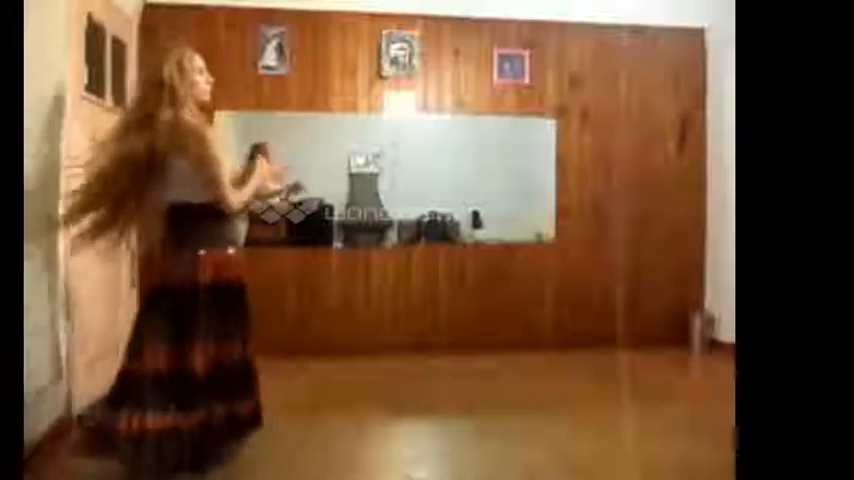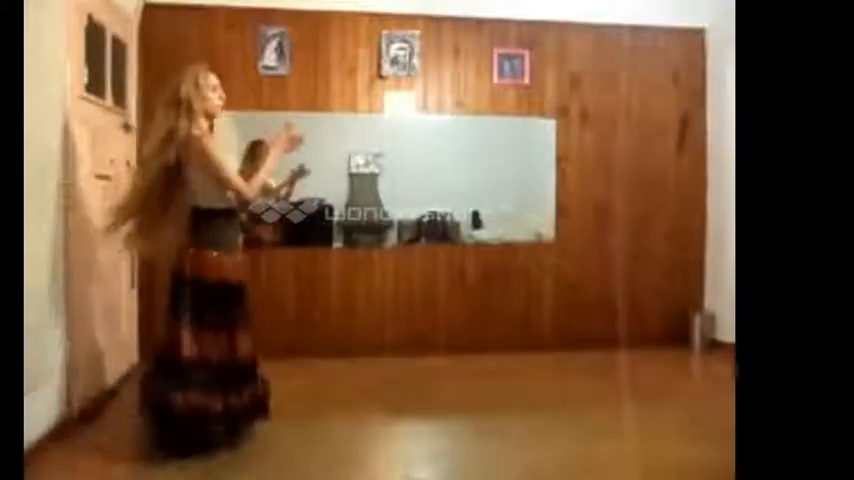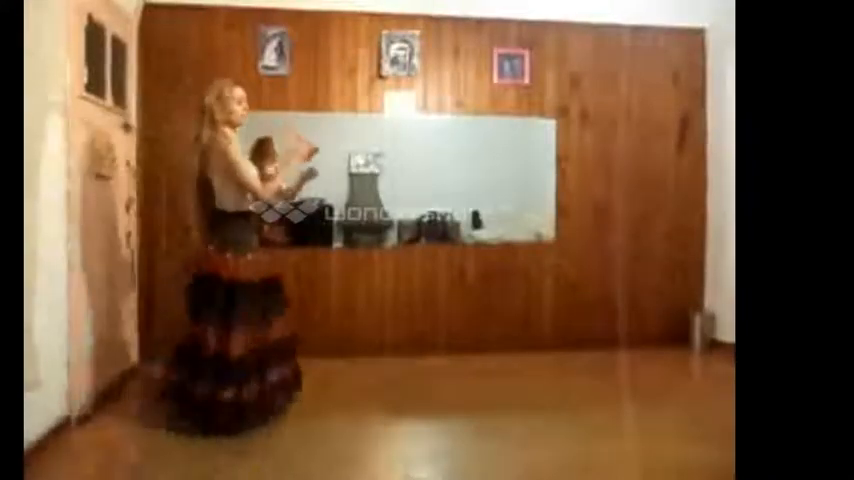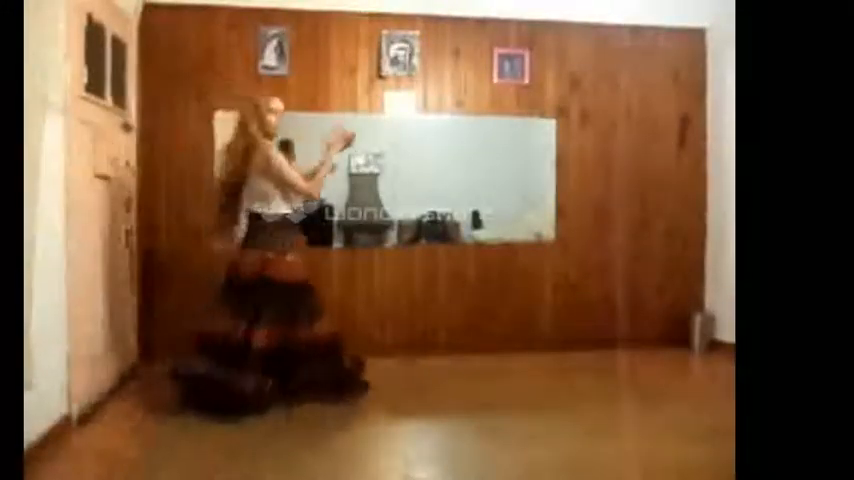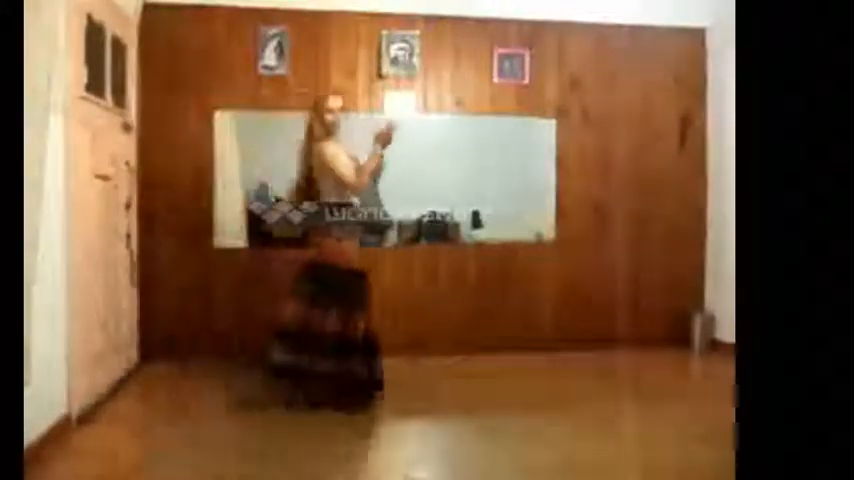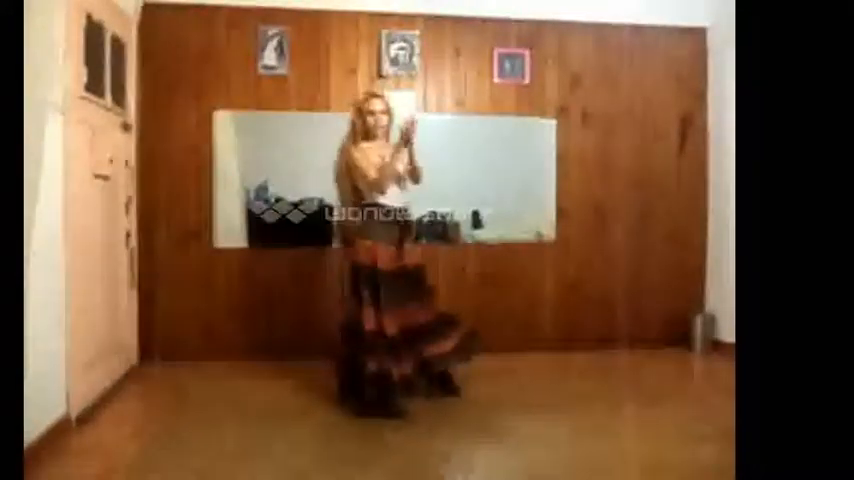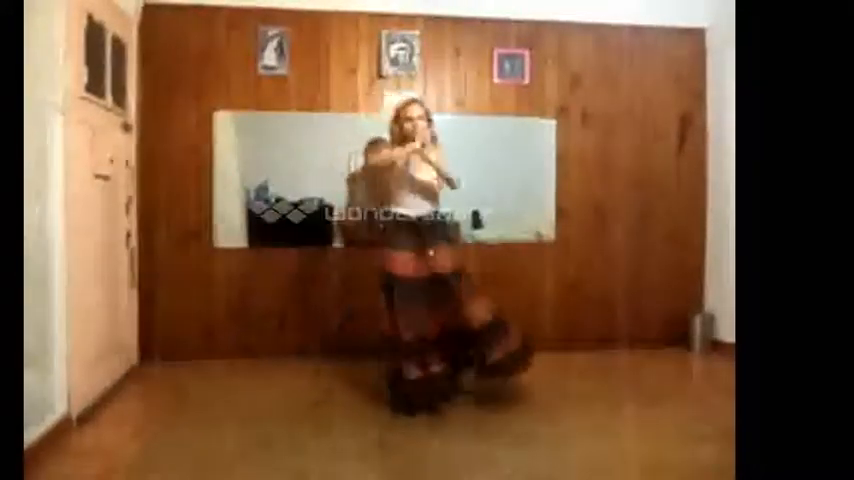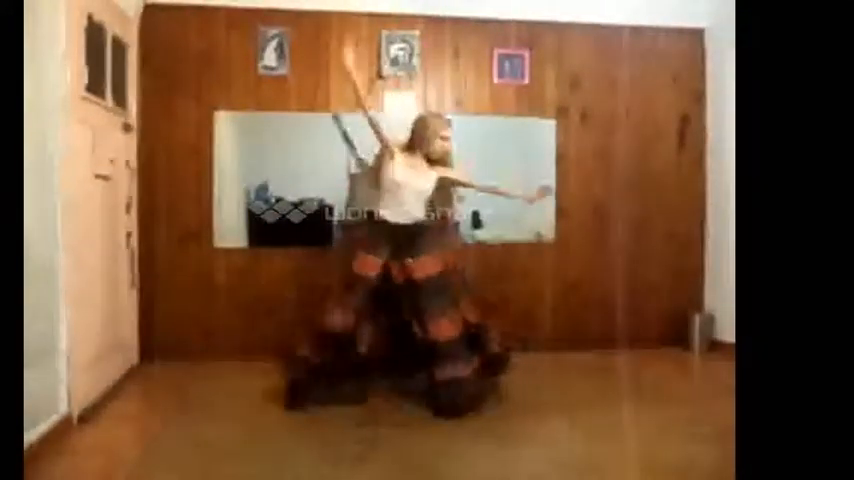
dt=0.4s
person 1, frame 1
left shoulder: (165, 128)
right shoulder: (193, 127)
right elbow: (229, 201)
right wrist: (260, 176)
left hip: (181, 244)
right hip: (211, 245)
left knee: (177, 342)
right knee: (210, 344)
left ankle: (167, 441)
right ankle: (197, 440)
person 1, frame 2
left shoulder: (194, 137)
right shoulder: (199, 139)
left elbow: (228, 187)
right elbow: (246, 192)
left wrist: (272, 154)
right wrist: (274, 153)
left hip: (210, 240)
right hip: (214, 245)
left knee: (204, 333)
right knee: (216, 335)
left ankle: (194, 419)
right ankle: (201, 424)
person 1, frame 3
left shoulder: (221, 142)
right shoulder: (224, 143)
left elbow: (254, 191)
right elbow: (263, 194)
right wrist: (292, 160)
left hip: (232, 238)
right hip: (234, 242)
left knee: (236, 325)
right knee: (231, 328)
right ankle: (221, 410)
person 1, frame 4
left shoulder: (261, 148)
right shoulder: (267, 151)
left elbow: (300, 185)
right elbow: (309, 190)
left wrist: (328, 156)
right wrist: (330, 154)
left hip: (270, 237)
right hip: (274, 242)
person 1, frame 5
left shoulder: (333, 147)
right shoulder: (325, 147)
left elbow: (364, 178)
right elbow: (358, 183)
left wrist: (380, 150)
right wrist: (377, 149)
left hip: (339, 226)
right hip: (336, 230)
left knee: (336, 302)
right knee: (340, 301)
person 1, frame 6
left shoulder: (395, 147)
right shoulder: (355, 150)
left elbow: (416, 179)
right elbow: (378, 183)
left wrist: (410, 148)
right wrist: (397, 149)
left hip: (402, 226)
right hip: (375, 229)
left knee: (411, 297)
right knee: (380, 305)
left ankle: (422, 374)
right ankle: (378, 387)
person 1, frame 7
left shoulder: (439, 154)
right shoulder: (398, 154)
left elbow: (452, 183)
left wrist: (431, 158)
right wrist: (406, 150)
left hip: (434, 229)
right hip: (401, 231)
left knee: (450, 298)
right knee: (410, 308)
left ankle: (443, 376)
right ankle: (417, 384)
person 1, frame 8
left shoulder: (438, 171)
right shoulder: (393, 152)
left elbow: (478, 185)
right elbow: (368, 111)
left wrist: (524, 197)
right wrist: (351, 71)
left hip: (417, 240)
right hip: (381, 236)
left knee: (437, 308)
right knee: (354, 301)
left ankle: (454, 383)
right ankle: (322, 379)
